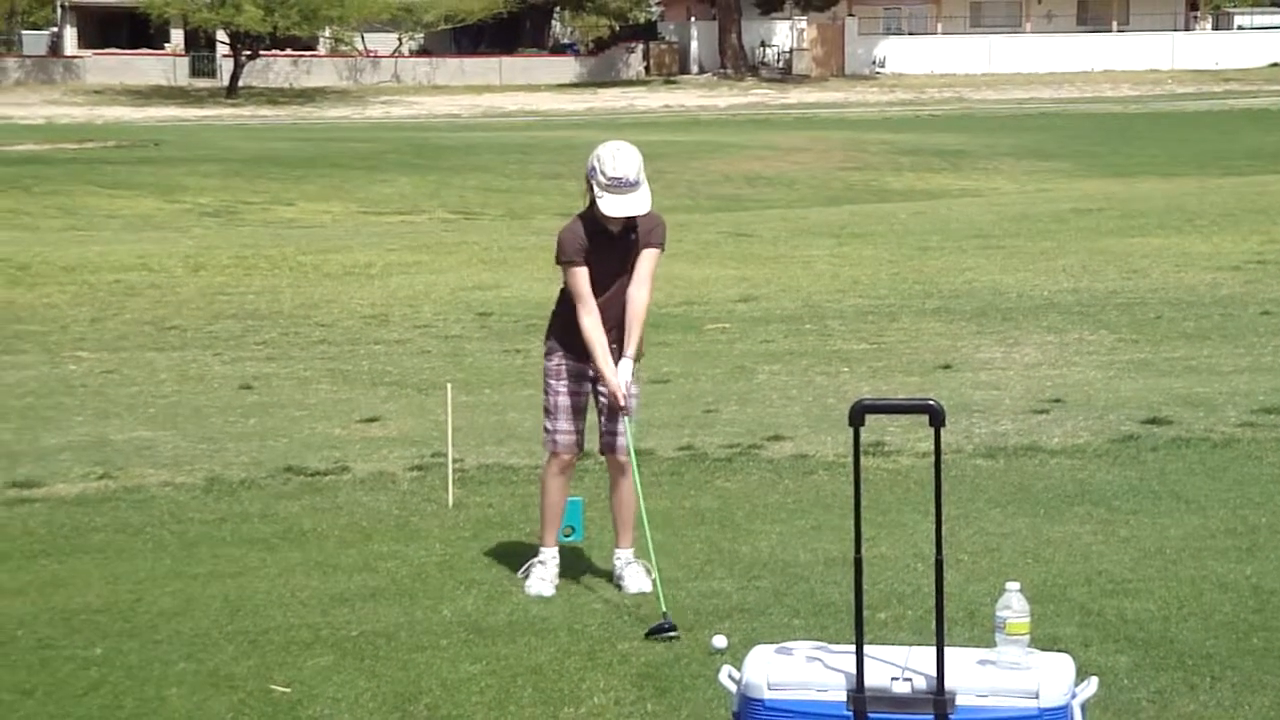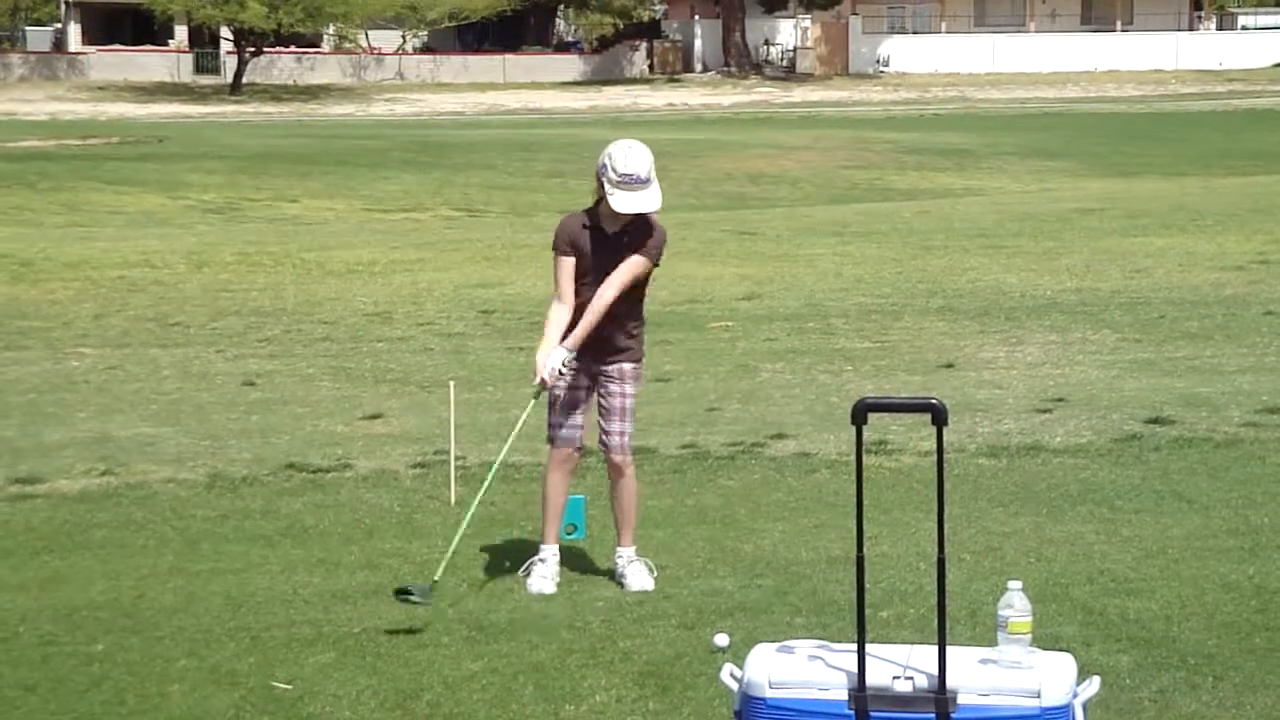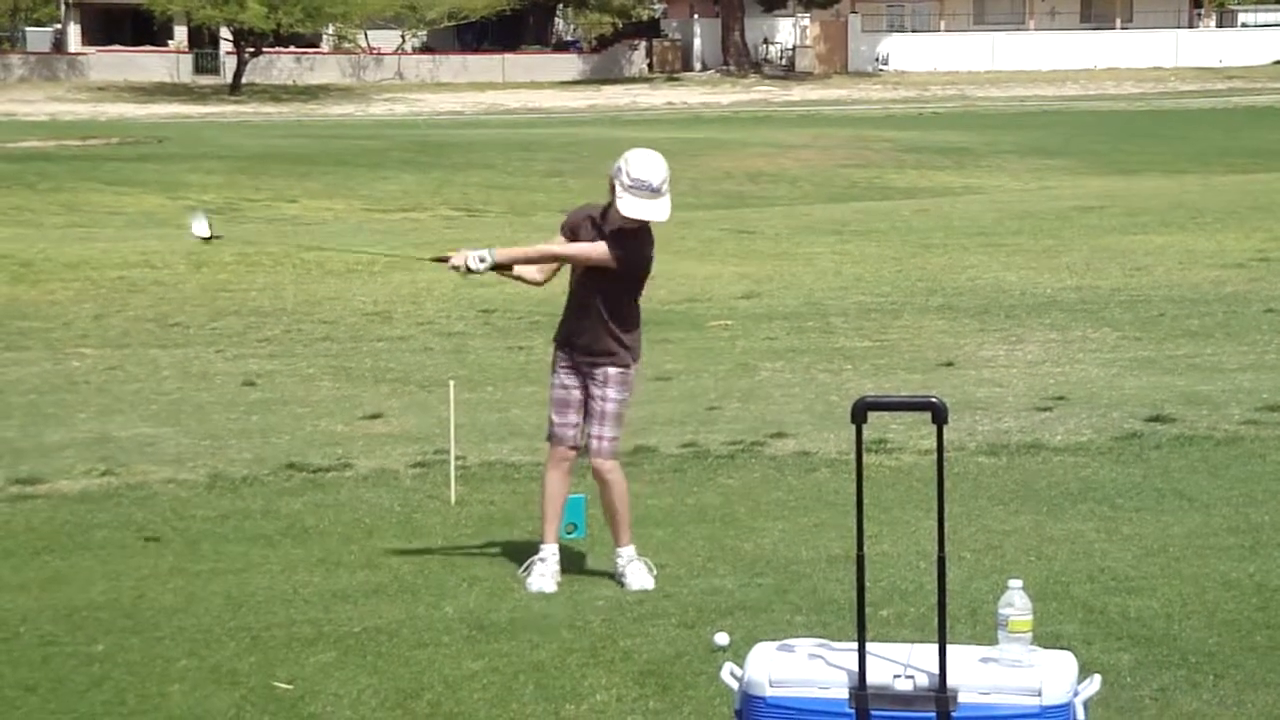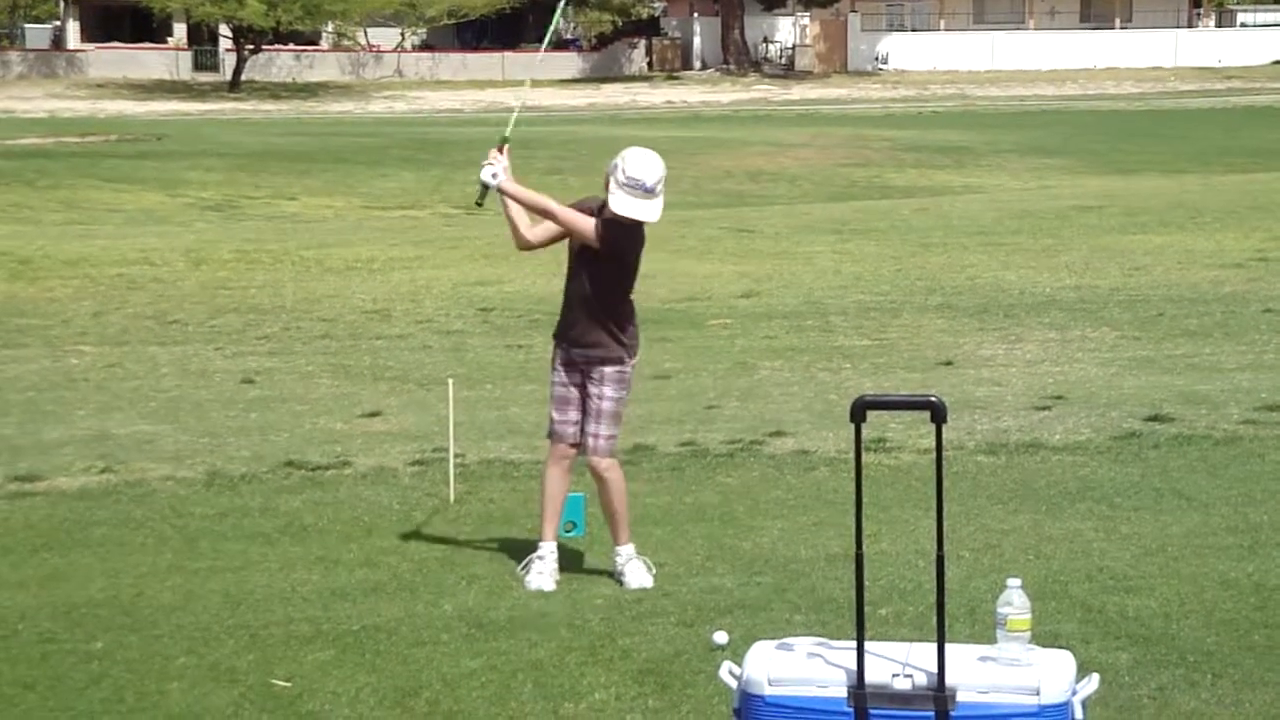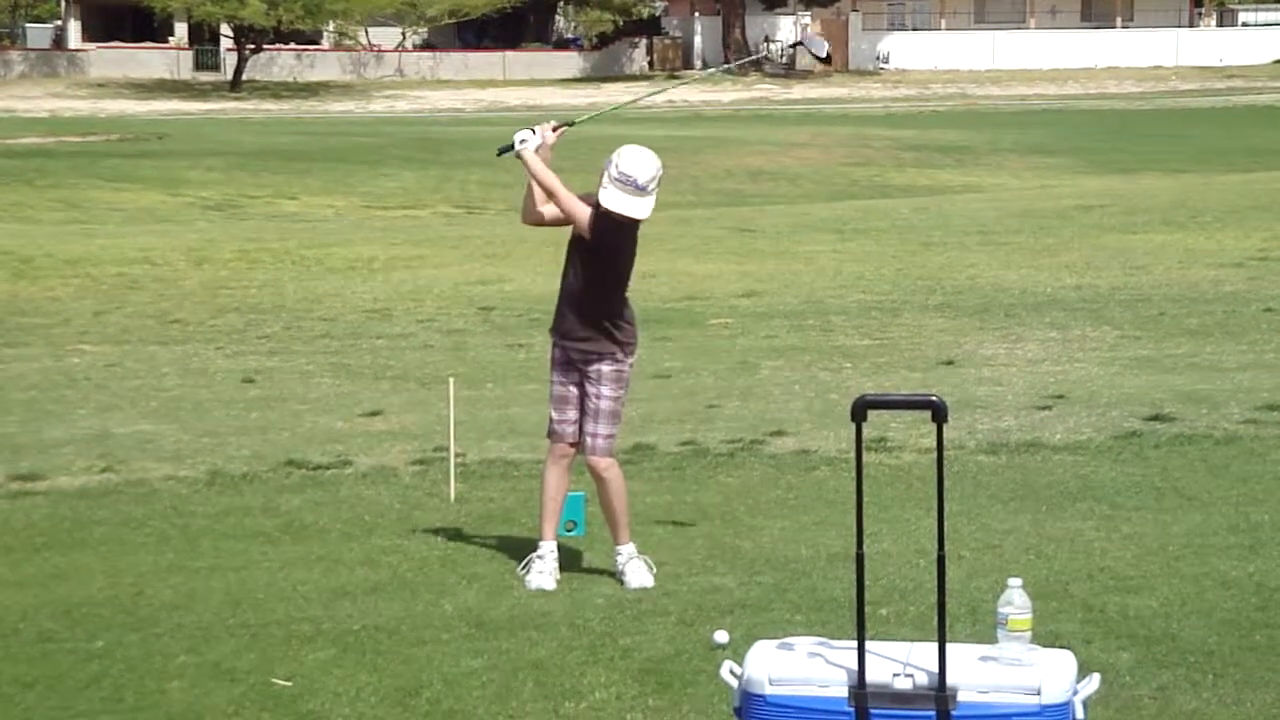
dt=0.2s
person 1, frame 1
left shoulder: (651, 227)
right shoulder: (573, 236)
left elbow: (638, 293)
right elbow: (587, 310)
left wrist: (627, 362)
right wrist: (606, 373)
left hip: (619, 355)
right hip: (569, 352)
left knee: (620, 457)
right knee: (561, 455)
left ankle: (625, 558)
right ankle: (547, 557)
person 1, frame 2
left shoulder: (651, 235)
right shoulder: (572, 229)
left elbow: (608, 295)
right elbow: (562, 300)
left wrist: (568, 350)
right wrist: (546, 350)
left hip: (621, 354)
right hip: (569, 351)
left knee: (619, 457)
right knee: (563, 452)
left ankle: (627, 555)
right ankle: (548, 554)
person 1, frame 3
left shoulder: (637, 246)
right shoulder: (582, 218)
left elbow: (556, 254)
right elbow: (541, 273)
left wrist: (491, 255)
right wrist: (492, 262)
left hip: (613, 359)
right hip: (570, 352)
left knee: (603, 460)
right knee: (561, 451)
left ankle: (626, 554)
right ankle: (547, 554)
person 1, frame 4
left shoulder: (626, 235)
right shoulder: (589, 209)
left elbow: (552, 211)
right elbow: (529, 237)
left wrist: (501, 182)
right wrist: (504, 184)
left hip: (609, 356)
right hip: (569, 347)
left knee: (600, 458)
right knee: (561, 448)
left ankle: (626, 553)
right ankle: (546, 551)
person 1, frame 5
left shoulder: (616, 229)
right shoulder: (595, 206)
left elbow: (555, 191)
right elbow: (534, 214)
left wrist: (529, 154)
right wrist: (541, 152)
left hip: (607, 353)
right hip: (568, 344)
left knee: (599, 457)
right knee: (561, 446)
left ankle: (626, 552)
right ankle: (546, 551)
